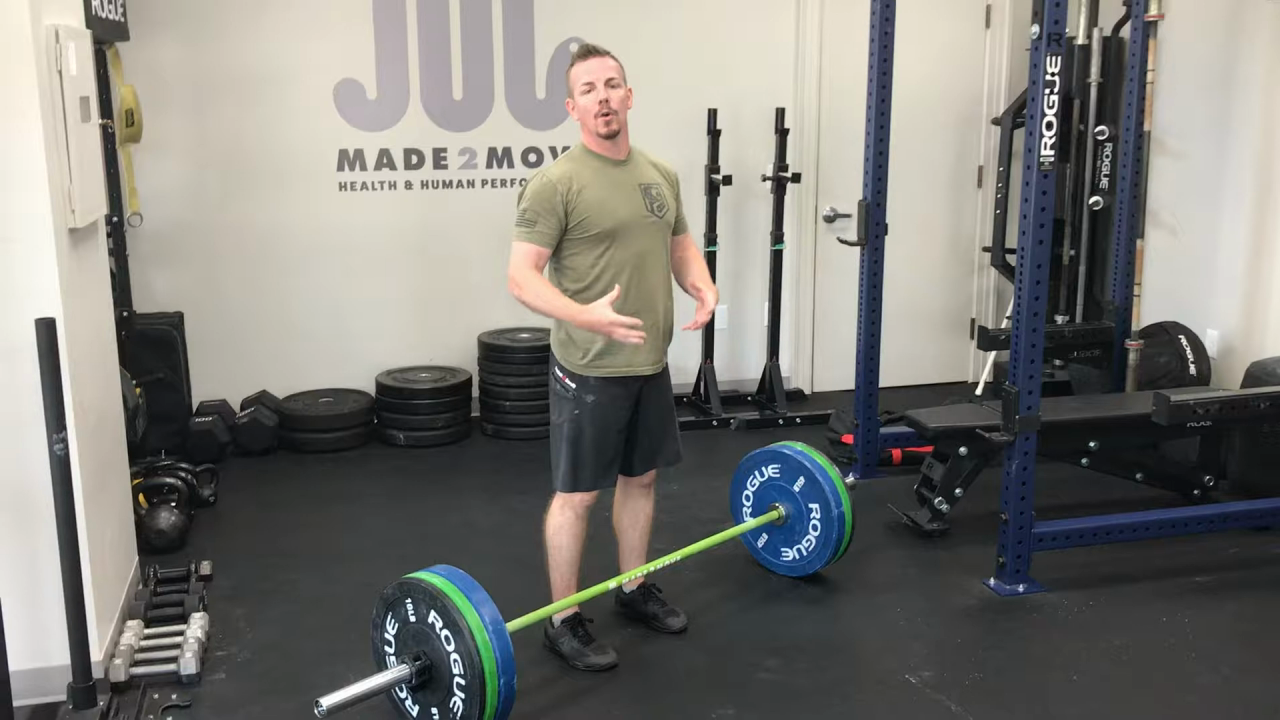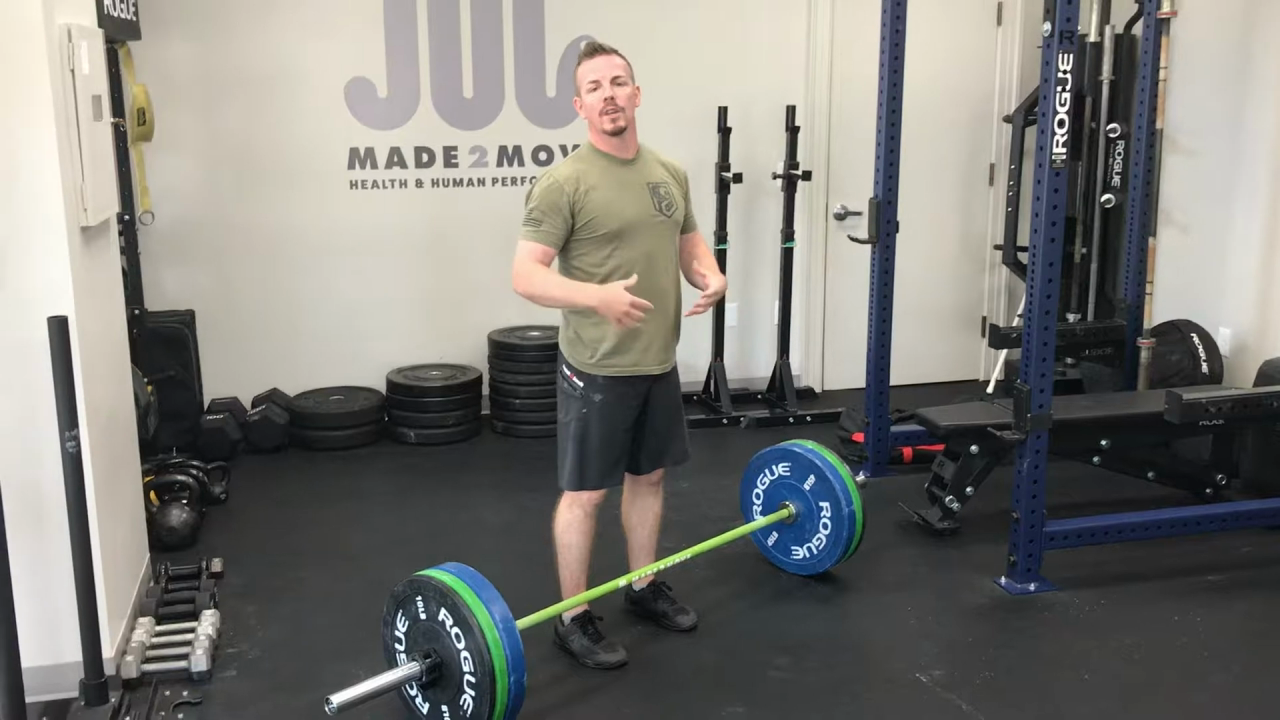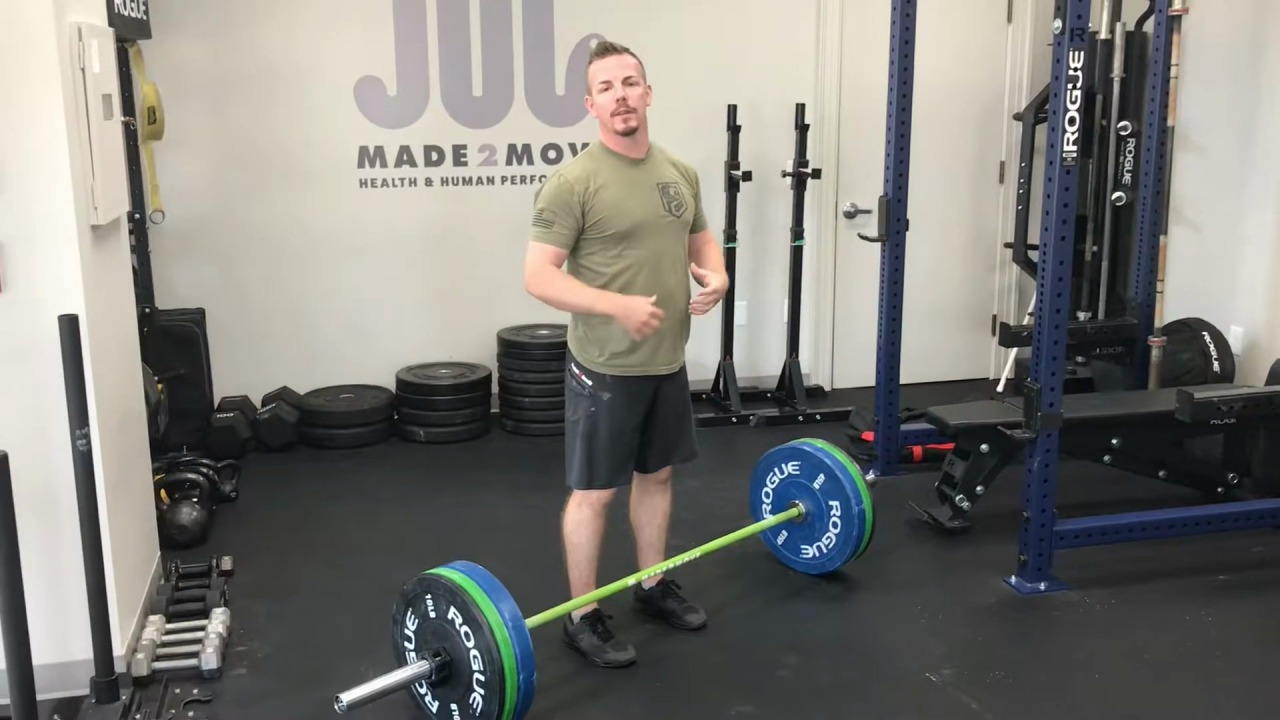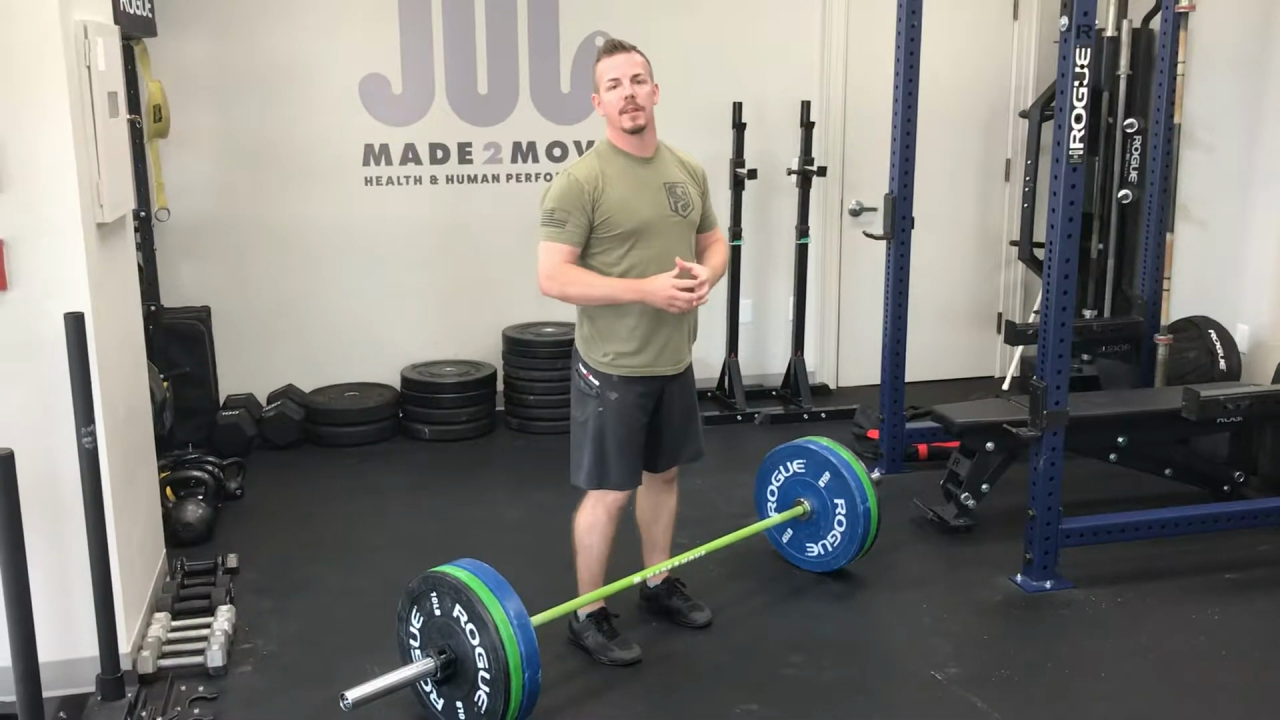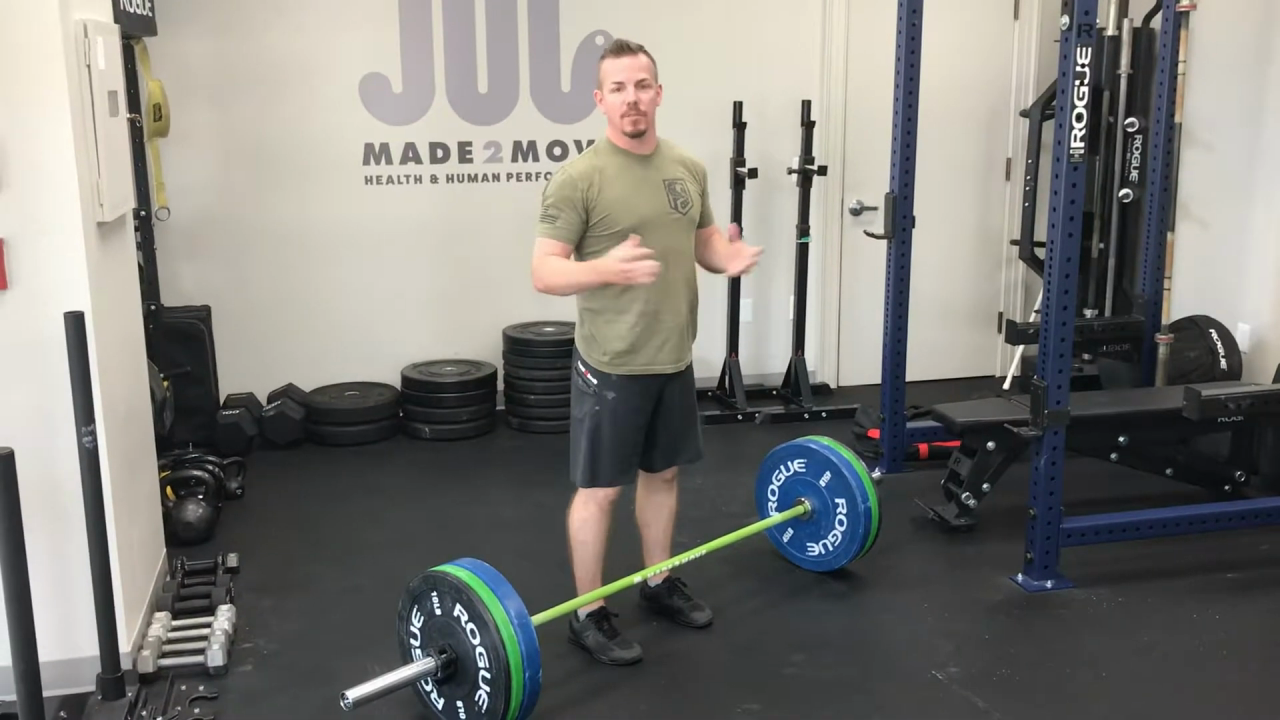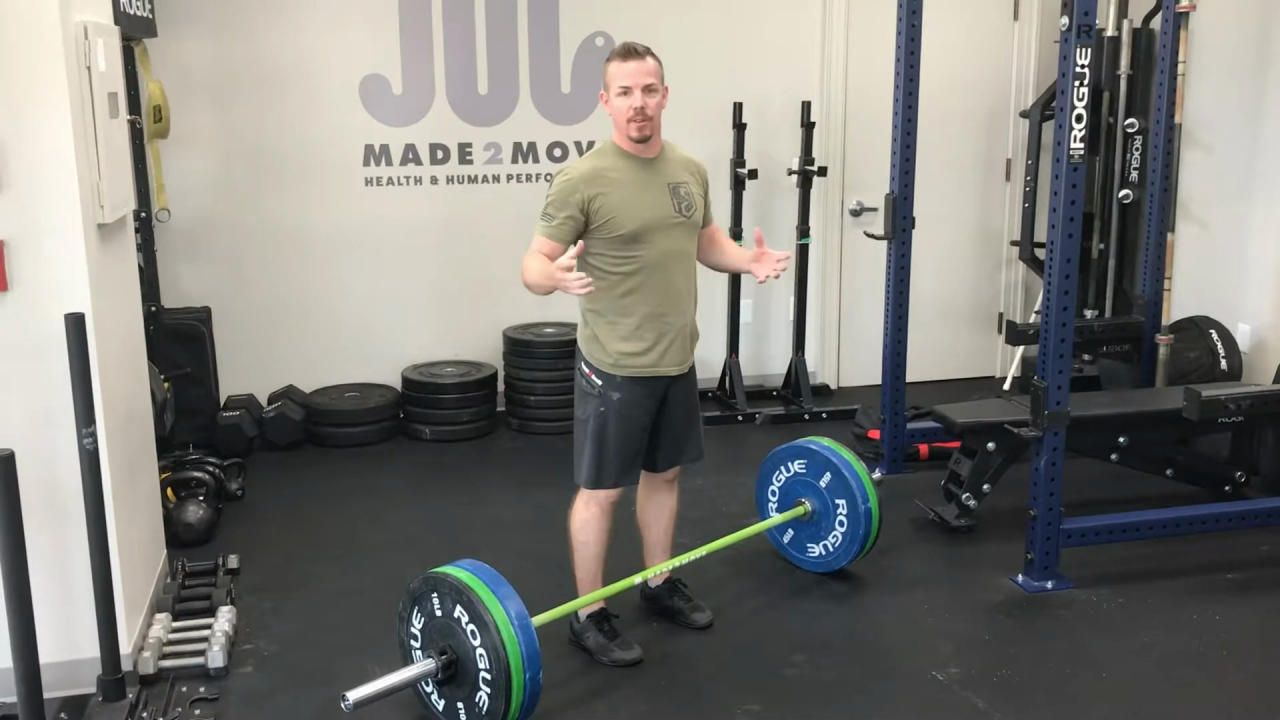
dt=0.4s
person 1, frame 1
left shoulder: (660, 175)
right shoulder: (556, 182)
left elbow: (680, 244)
right elbow: (521, 275)
left wrist: (702, 286)
right wrist: (582, 315)
left hip: (650, 363)
right hip: (589, 369)
left knee: (641, 478)
right knee: (577, 492)
left ankle: (634, 588)
right ankle: (563, 619)
person 1, frame 2
left shoulder: (669, 173)
right shoulder: (564, 182)
left elbow: (689, 242)
right elbow: (525, 274)
left wrist: (710, 274)
right wrist: (597, 297)
left hip: (659, 362)
right hip: (597, 368)
left knee: (649, 476)
right knee: (586, 492)
left ankle: (643, 586)
right ankle: (574, 617)
person 1, frame 3
left shoulder: (680, 172)
right shoulder: (574, 181)
left elbow: (700, 240)
right elbow: (539, 275)
left wrist: (715, 274)
right wrist: (618, 304)
left hip: (668, 360)
right hip: (606, 367)
left knee: (657, 474)
right knee: (595, 490)
left ankle: (654, 584)
right ankle: (583, 616)
person 1, frame 4
left shoulder: (687, 170)
right shoulder: (581, 180)
left elbow: (713, 242)
right elbow: (553, 277)
left wrist: (705, 273)
right wrist: (646, 288)
left hip: (674, 361)
right hip: (613, 366)
left knee: (664, 474)
right knee: (608, 492)
left ankle: (658, 582)
right ankle: (588, 614)
person 1, frame 5
left shoulder: (687, 168)
right shoulder: (579, 177)
left elbow: (707, 238)
right elbow: (544, 271)
left wrist: (730, 256)
right wrist: (604, 268)
left hip: (674, 358)
right hip: (613, 365)
left knee: (664, 473)
right knee: (600, 488)
left ankle: (659, 583)
right ankle: (588, 614)
person 1, frame 6
left shoulder: (690, 170)
right shoulder: (583, 179)
left elbow: (705, 238)
right elbow: (534, 261)
left wrist: (749, 260)
right wrist: (556, 276)
left hip: (677, 359)
right hip: (615, 366)
left knee: (665, 473)
right knee: (601, 490)
left ankle: (660, 582)
right ankle: (589, 614)
